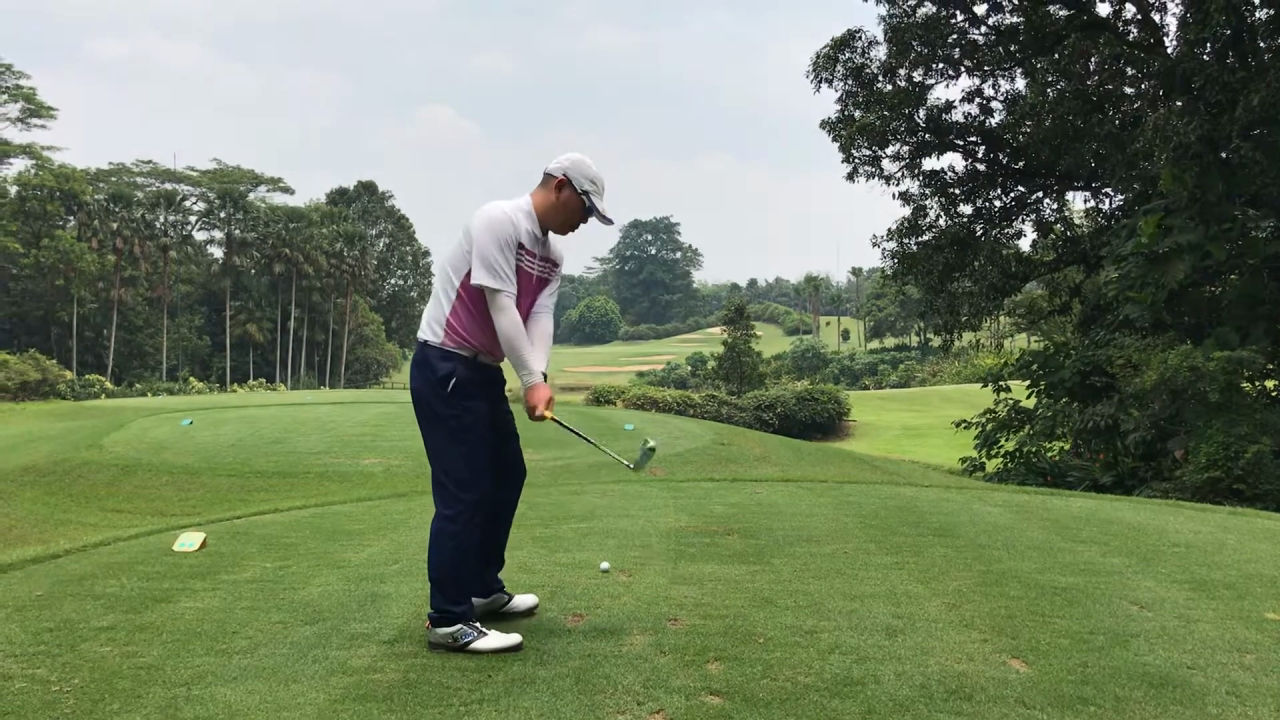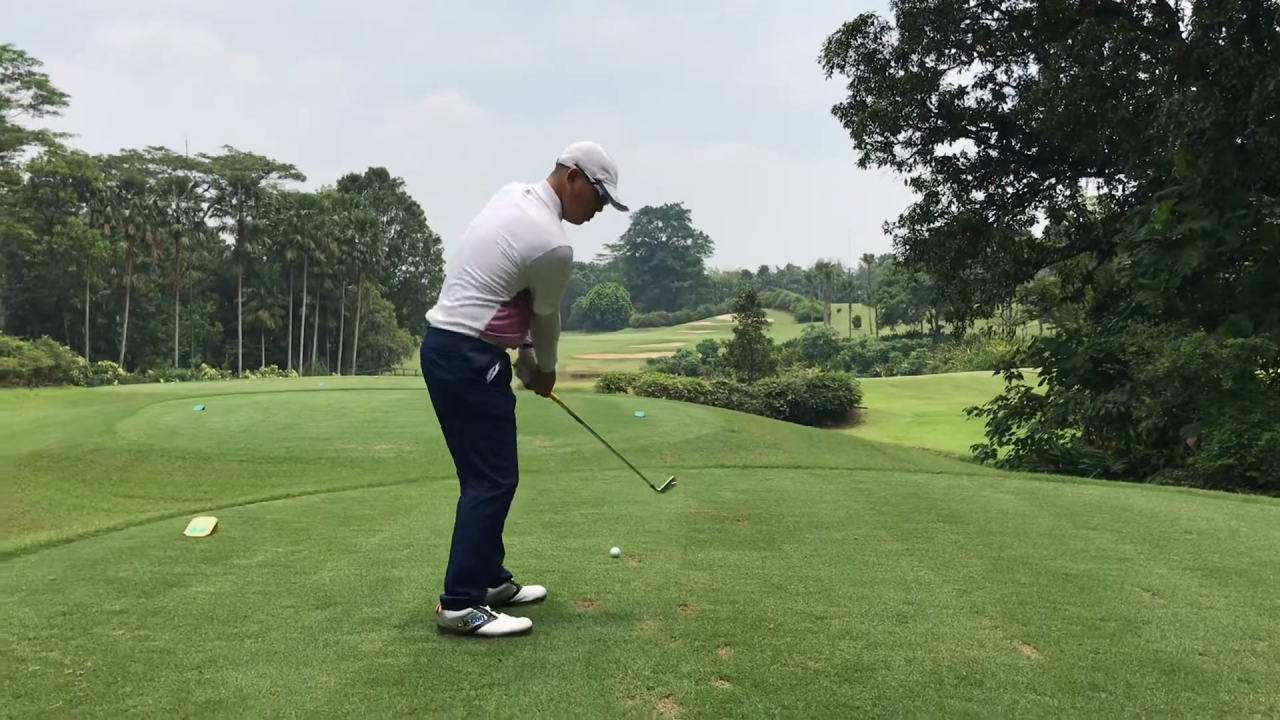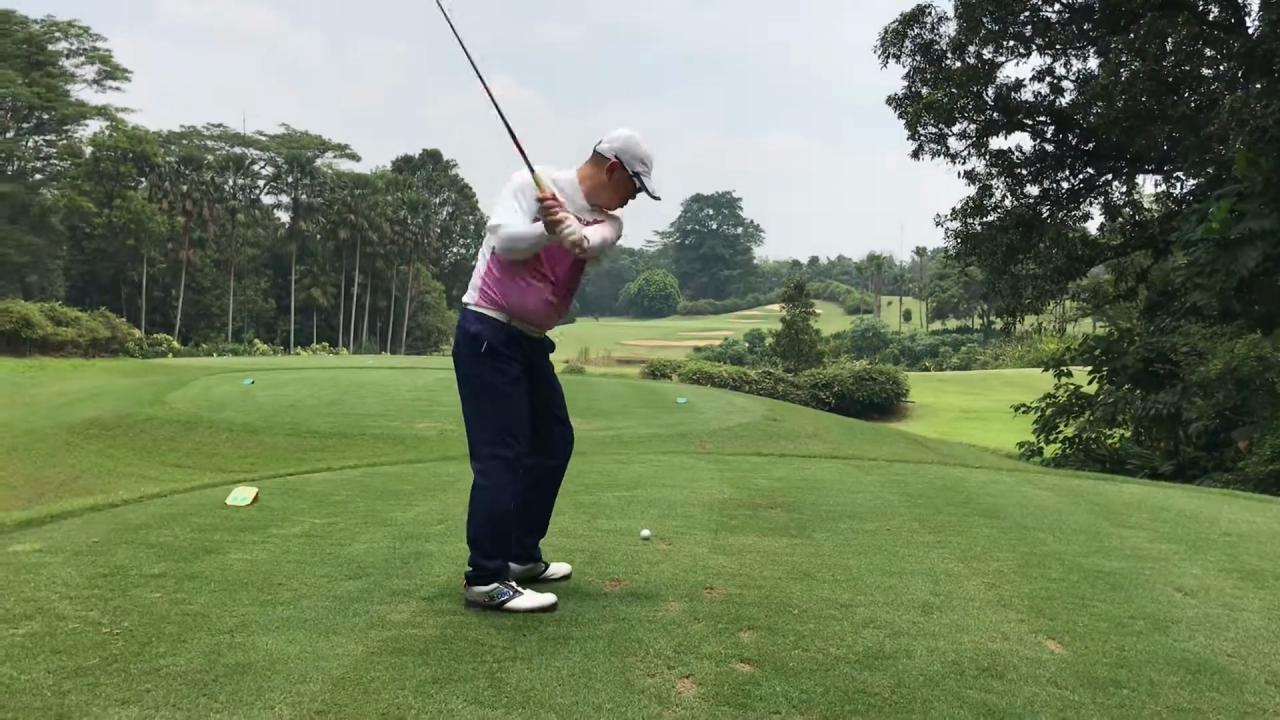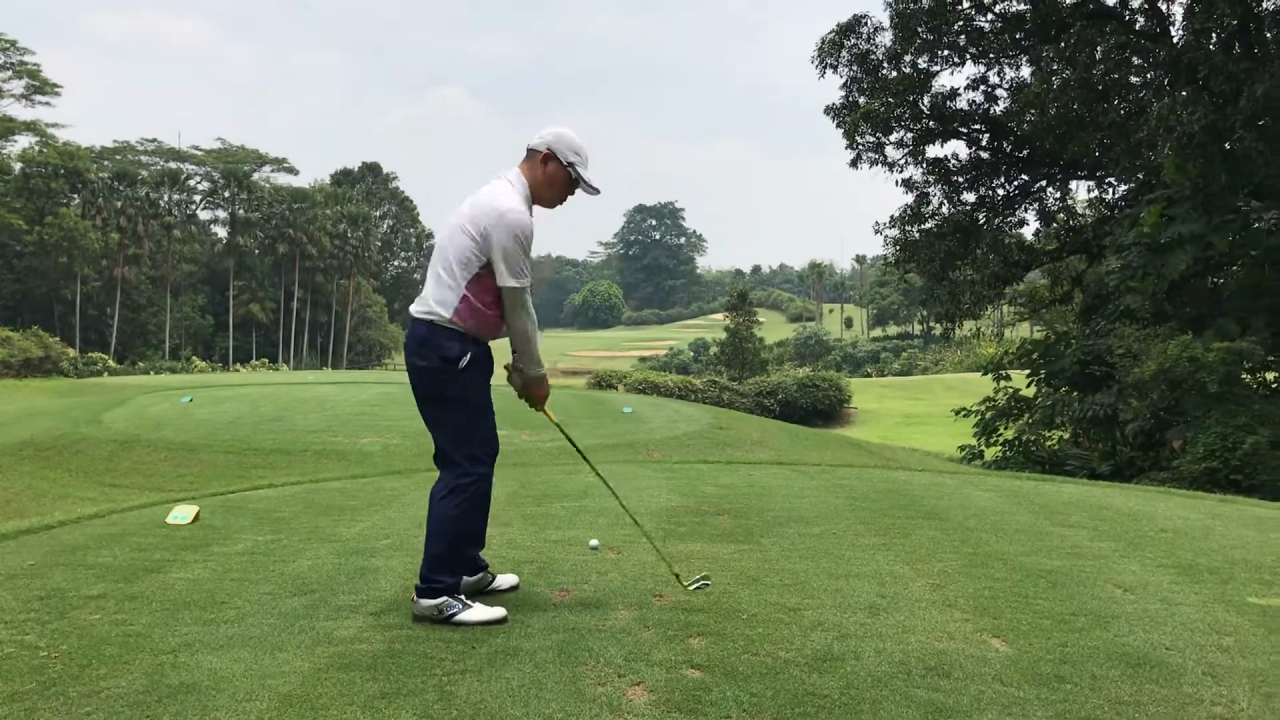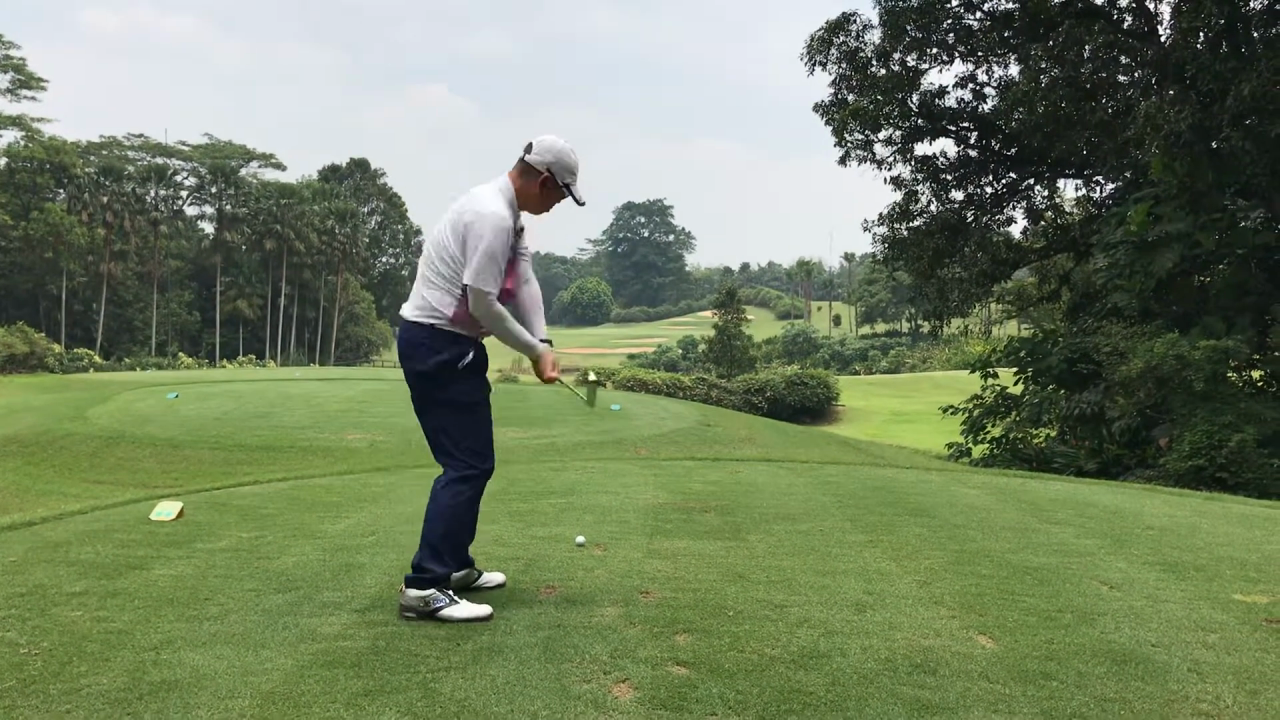
dt=1s
person 1, frame 1
left shoulder: (552, 254)
right shoulder: (497, 220)
left elbow: (540, 318)
right elbow: (500, 307)
left wrist: (538, 378)
right wrist: (530, 380)
left hip: (481, 370)
right hip: (446, 368)
left knee: (506, 475)
right knee: (462, 492)
left ankle: (481, 588)
right ankle: (448, 620)
person 1, frame 2
left shoulder: (512, 195)
right shoulder: (552, 246)
right elbow: (545, 318)
left wrist: (525, 351)
right wrist: (544, 368)
left hip: (444, 345)
right hip: (469, 358)
left knee: (484, 471)
right knee: (493, 479)
left ankle: (488, 578)
right ankle: (459, 604)
person 1, frame 3
left shoulder: (607, 223)
right shoulder: (529, 188)
left elbow: (592, 239)
right elbow: (504, 243)
left wrist: (574, 235)
right wrist: (546, 229)
left hip: (529, 342)
right hip: (488, 335)
left knee: (552, 446)
right knee: (502, 456)
left ankle: (520, 556)
right ankle: (485, 579)
person 1, frame 4
left shoulder: (498, 197)
right shoulder: (511, 214)
left elbow: (505, 294)
right elbow: (517, 304)
left wrist: (521, 364)
right wrist: (532, 370)
left hip: (437, 340)
right hip: (447, 345)
left knee: (475, 455)
right knee: (465, 466)
left ankle: (465, 568)
right ankle: (435, 593)
person 1, frame 5
left shoulder: (509, 220)
right shoulder: (487, 214)
left elbow: (524, 286)
right elbow: (483, 302)
left wrist: (543, 342)
right wrist: (532, 351)
left hip: (451, 347)
right hip: (439, 345)
left knee: (474, 457)
right knee: (468, 462)
left ankle: (452, 564)
right ankle: (424, 585)
